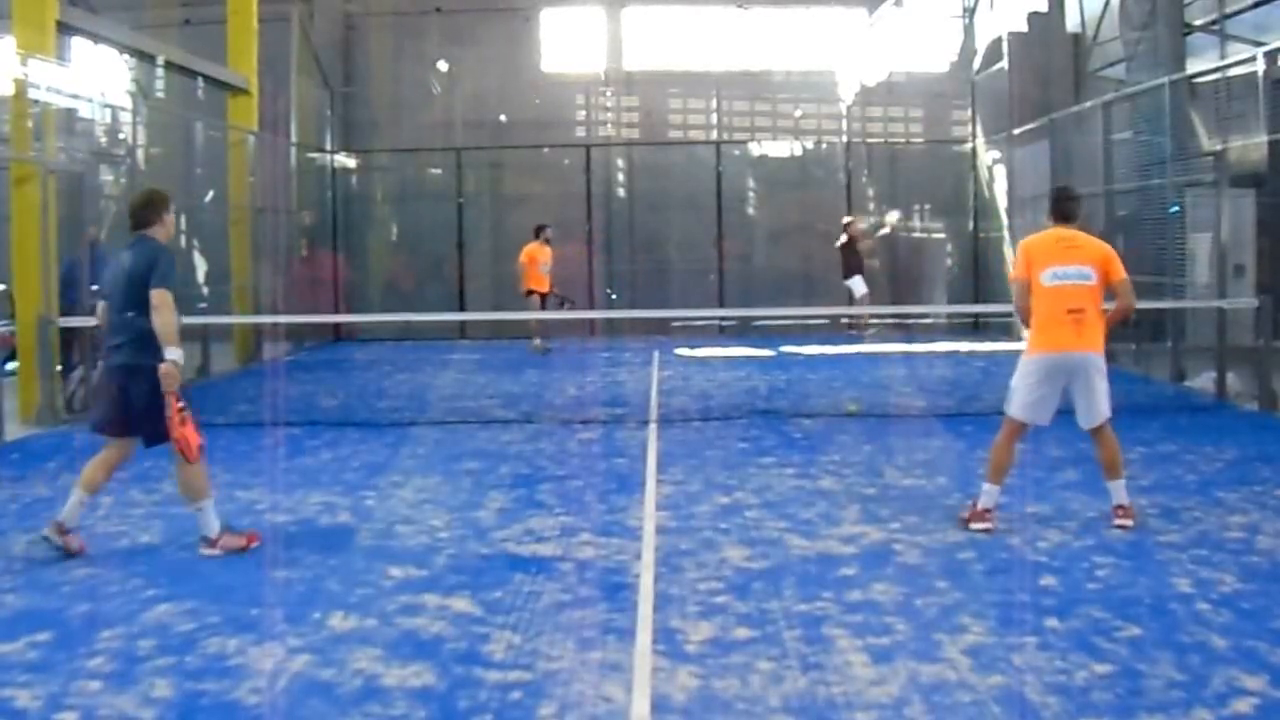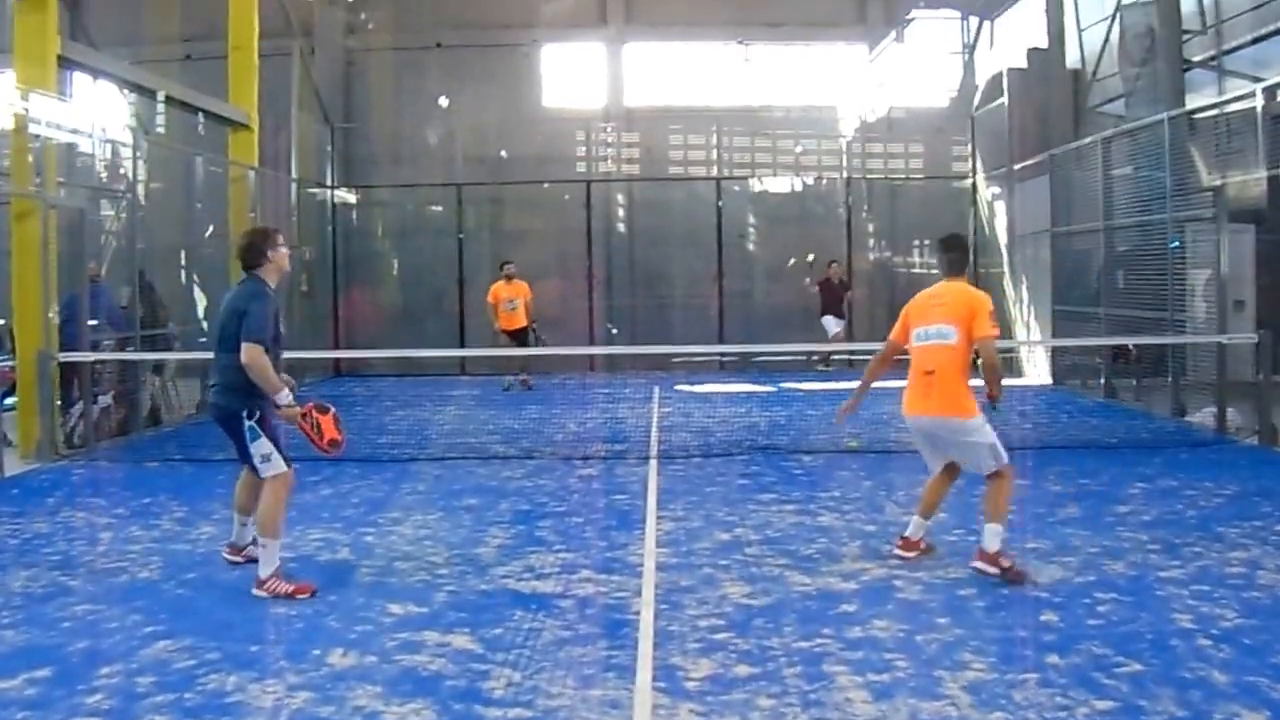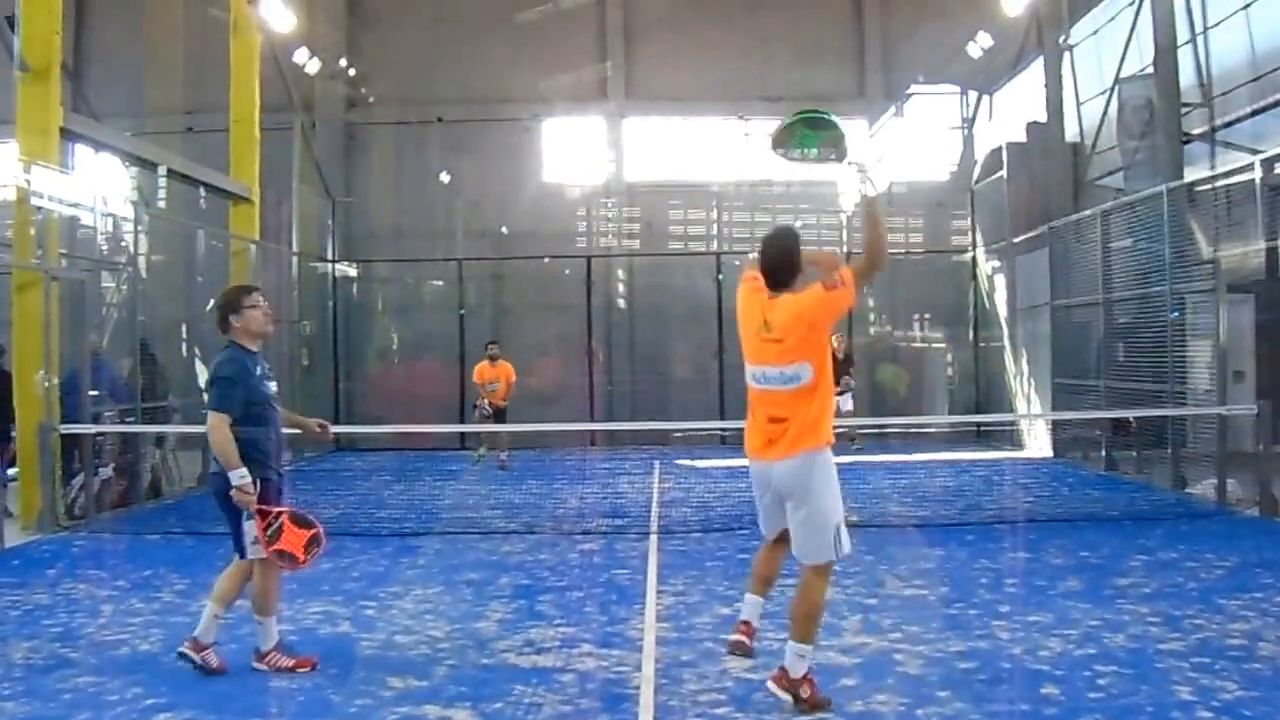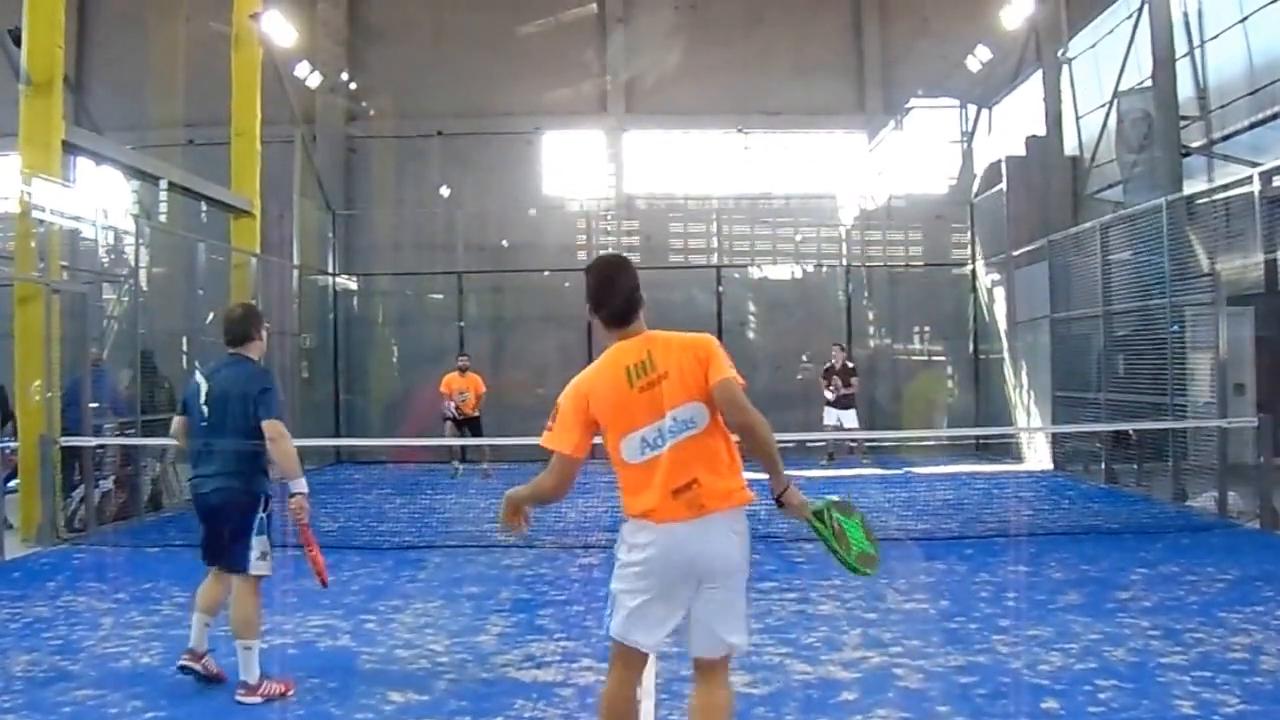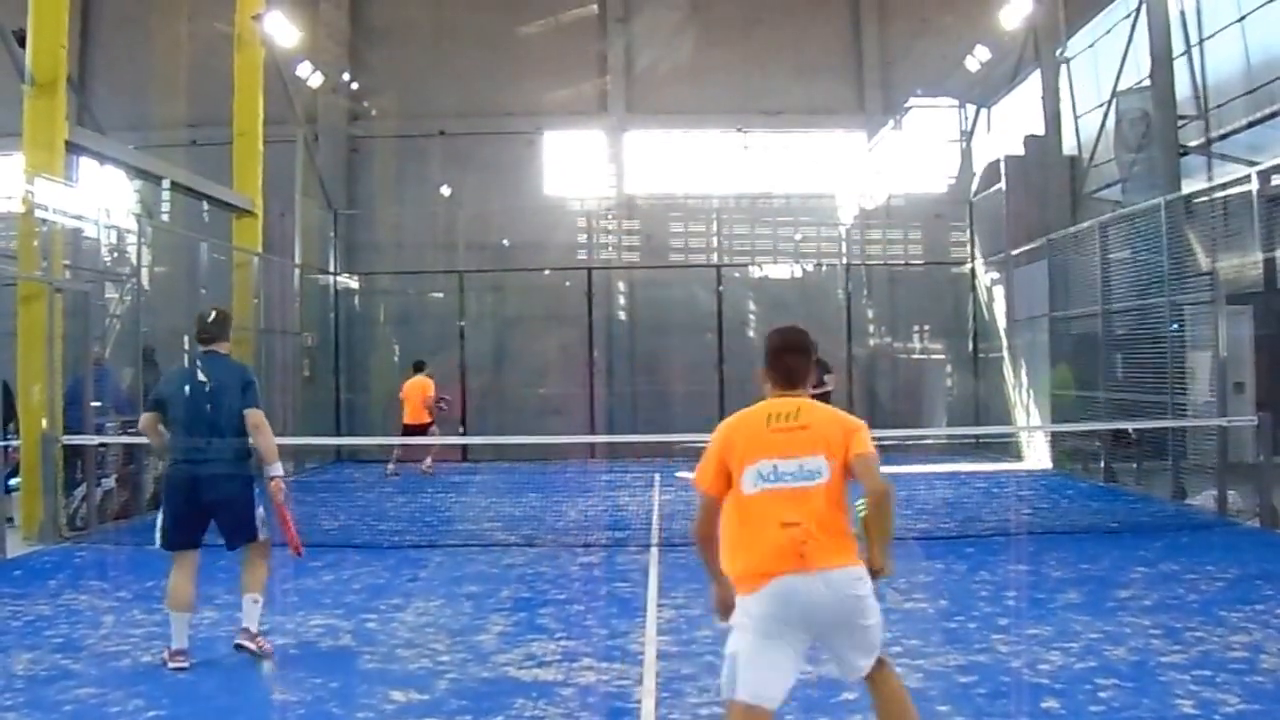
dt=0.7s
person 1, frame 1
left shoulder: (1030, 246)
right shoulder: (1102, 250)
left elbow: (1021, 302)
right elbow: (1127, 303)
left hip: (1042, 351)
right hip: (1087, 352)
left knee: (1011, 429)
right knee: (1101, 429)
left ankle: (984, 508)
right ankle: (1121, 506)
person 1, frame 2
left shoulder: (917, 301)
right shoulder: (976, 300)
left elbow: (885, 355)
right elbow: (989, 357)
left wrist: (858, 394)
right wrist: (995, 391)
left hip: (914, 410)
right hip: (954, 411)
left knee: (947, 471)
right knee: (1000, 476)
left ankle: (911, 538)
right ankle: (991, 551)
person 1, frame 3
left shoulder: (749, 299)
right shoulder: (816, 307)
left elbow: (760, 268)
right elbow: (872, 262)
left wrist: (812, 259)
right wrist: (871, 198)
left hip: (762, 462)
right hip: (805, 463)
left knee: (777, 539)
right knee: (818, 569)
left ankle: (747, 624)
right ankle: (794, 673)
person 1, frame 4
left shoulder: (584, 388)
right shoulder: (700, 348)
left elbow: (556, 486)
right elbow: (743, 418)
left wrist: (515, 498)
right wrist: (783, 487)
left hip: (652, 538)
right hip: (720, 524)
left knee: (625, 664)
right knee: (711, 674)
person 1, frame 5
left shoulder: (729, 432)
right shoulder: (843, 425)
left elbow: (703, 527)
right elbow: (878, 489)
left wrist: (721, 585)
right wrist: (877, 554)
left hip: (768, 591)
right hip: (839, 578)
right knee: (876, 670)
person 2, frame 1
left shoulder: (120, 259)
right shoulder: (160, 254)
left elbow: (102, 314)
right elbow: (160, 305)
right wrist: (172, 356)
left hip: (117, 363)
right hip: (147, 365)
left knee: (118, 448)
left ankle: (64, 524)
right ankle: (212, 535)
person 2, frame 2
left shoulder: (247, 292)
right shoulder: (259, 298)
right elbow: (251, 358)
left wrist: (275, 378)
right wrist: (284, 398)
left hip: (235, 398)
right hip: (242, 404)
left knee: (256, 468)
right knee: (279, 479)
left ankle: (239, 544)
right ankle: (268, 577)
person 2, frame 3
left shoulder: (252, 361)
right shoulder: (232, 366)
right elbow: (217, 427)
left wrist: (303, 422)
right wrist: (241, 480)
left hip: (261, 475)
right hip: (246, 480)
left knee: (249, 560)
right knee: (267, 561)
left ankle: (201, 641)
right ankle: (268, 651)
person 2, frame 4
left shoulder: (203, 377)
right shoulder: (258, 377)
left elbow: (179, 430)
right elbow: (275, 435)
right wrist: (298, 488)
left hip: (205, 488)
right hip: (243, 491)
left knee: (221, 571)
right knee: (246, 582)
left ankle: (196, 650)
right ankle: (250, 682)
person 2, frame 5
left shoulder: (173, 378)
right shoulder: (240, 374)
left elbow: (147, 424)
right elbow: (257, 424)
right wrist: (275, 472)
left hip: (184, 479)
right hip: (232, 477)
left knee: (184, 561)
right knee: (256, 549)
left ankle: (178, 649)
right ankle: (249, 629)
